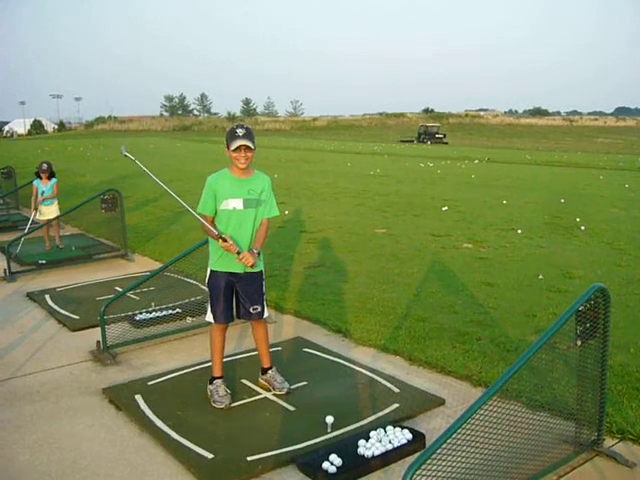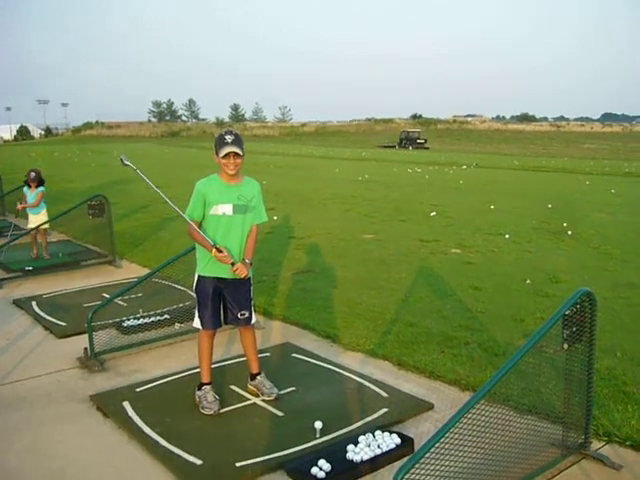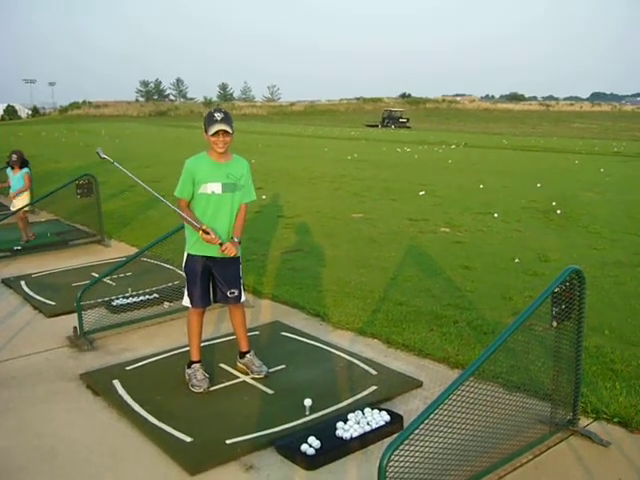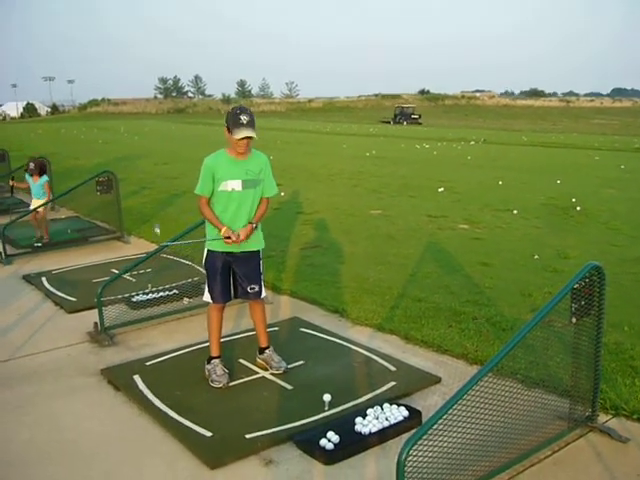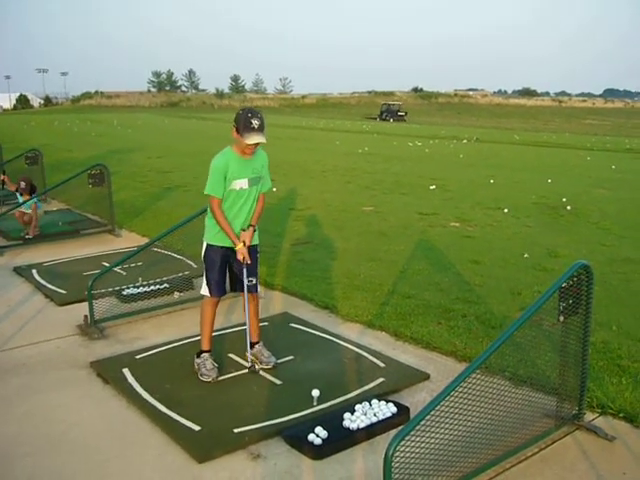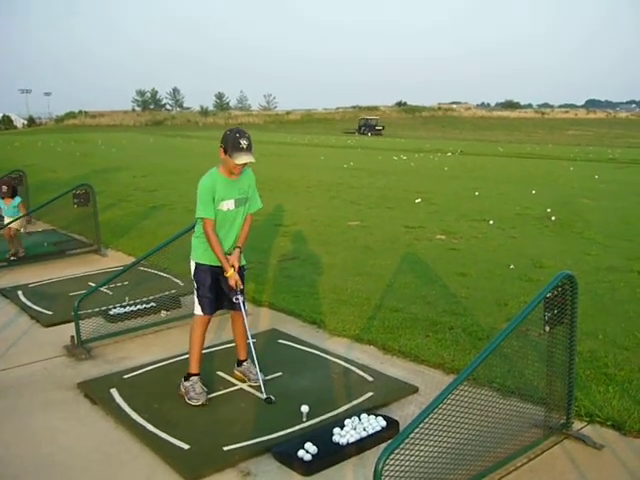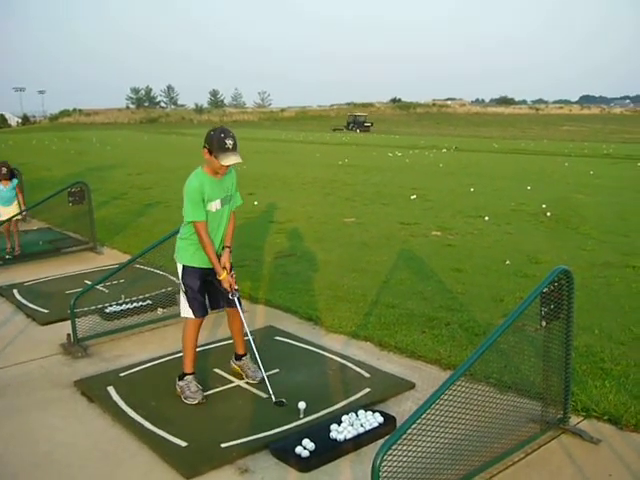
dt=0.4s
person 1, frame 1
left shoulder: (263, 181)
right shoulder: (215, 181)
left elbow: (265, 222)
right elbow: (206, 221)
left wrist: (254, 251)
right wrist: (221, 239)
left hip: (252, 265)
right hip: (221, 265)
left knee: (259, 318)
right knee: (220, 322)
left ankle: (267, 372)
right ankle: (217, 380)
person 1, frame 2
left shoulder: (253, 187)
right shoulder: (204, 187)
left elbow: (253, 228)
right elbow: (192, 228)
left wrist: (247, 261)
right wrist: (213, 249)
left hip: (239, 271)
right hip: (209, 271)
left knee: (246, 324)
right knee: (208, 328)
left ankle: (255, 377)
right ankle: (205, 386)
person 1, frame 3
left shoulder: (242, 166)
right shoulder: (193, 165)
left elbow: (242, 207)
right elbow: (183, 206)
left wrist: (235, 240)
right wrist: (201, 230)
left hip: (228, 250)
right hip: (198, 250)
left knee: (236, 302)
right knee: (197, 306)
left ankle: (245, 355)
right ankle: (195, 365)
person 1, frame 4
left shoulder: (261, 161)
right shoulder: (213, 162)
left elbow: (264, 201)
right elbow: (203, 204)
left wrist: (250, 226)
right wrist: (223, 230)
left hip: (250, 245)
right hip: (218, 246)
left knee: (256, 298)
right knee: (217, 302)
left ankle: (264, 351)
right ankle: (214, 360)
person 1, frame 5
left shoulder: (262, 158)
right shoulder: (221, 162)
right elbow: (215, 207)
left wrist: (250, 229)
right wrist: (235, 241)
left hip: (248, 239)
right hip: (218, 240)
left knee: (251, 292)
right knee: (213, 295)
left ankle: (255, 345)
right ankle: (203, 354)
person 1, frame 6
left shoulder: (249, 177)
right shoulder: (208, 182)
left elbow: (248, 216)
right elbow: (209, 229)
left wrist: (237, 251)
right wrist: (227, 268)
left hip: (234, 257)
right hip: (206, 258)
left knee: (238, 310)
right knee: (204, 314)
left ankle: (242, 363)
right ankle: (191, 378)
person 1, frame 7
left shoulder: (230, 175)
right shoulder: (195, 184)
right elbow: (201, 232)
left wrist: (227, 251)
right wrist: (220, 272)
left hip: (219, 256)
right hip: (193, 259)
left knee: (233, 306)
right knee: (195, 316)
left ankle: (241, 358)
right ankle: (186, 377)
